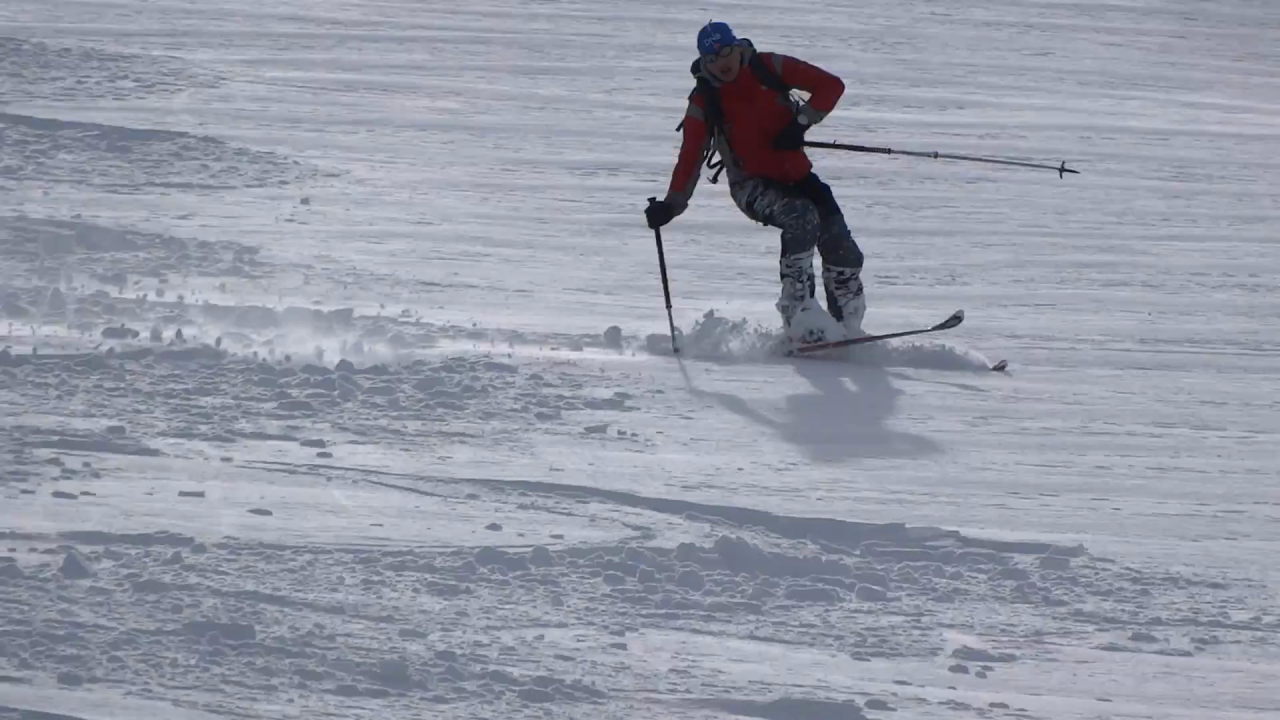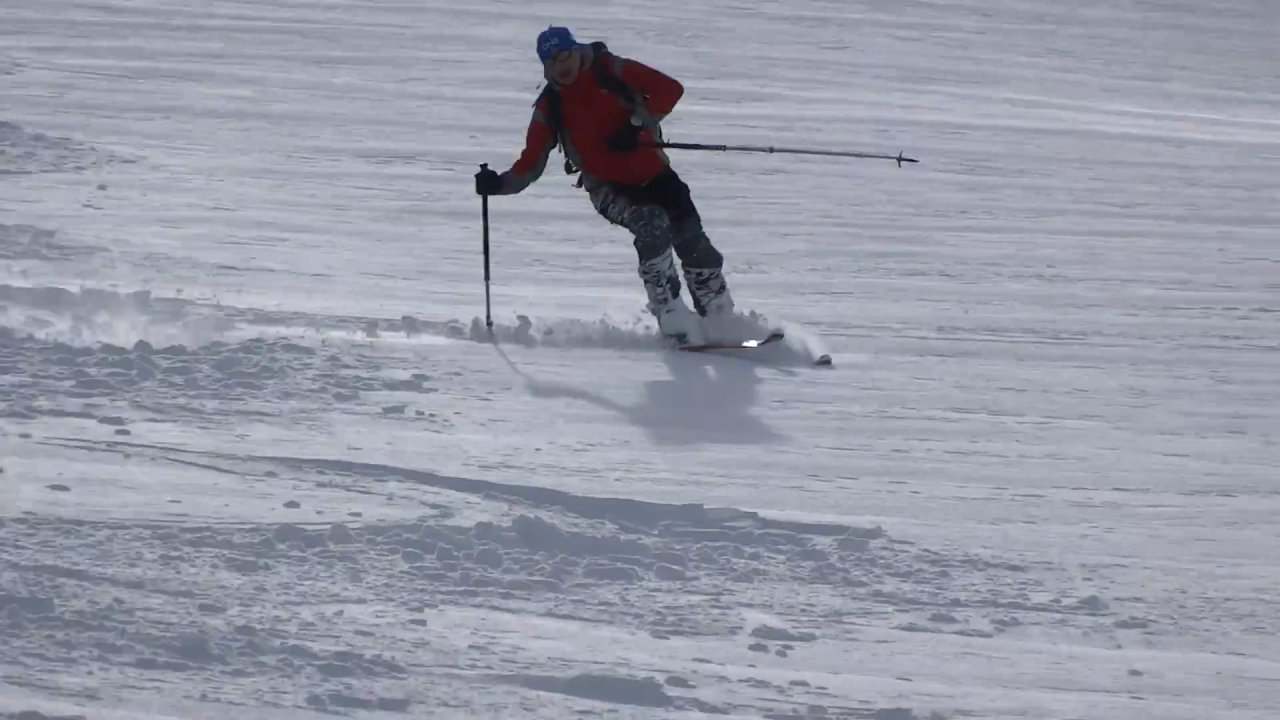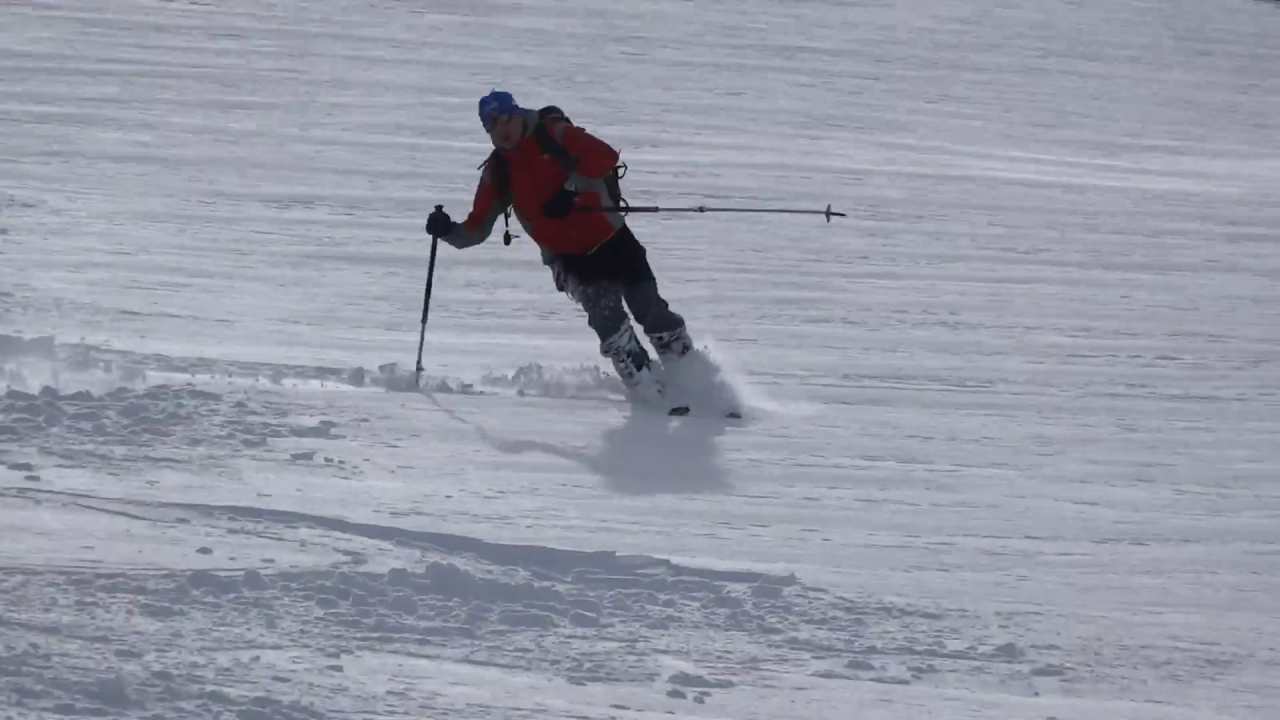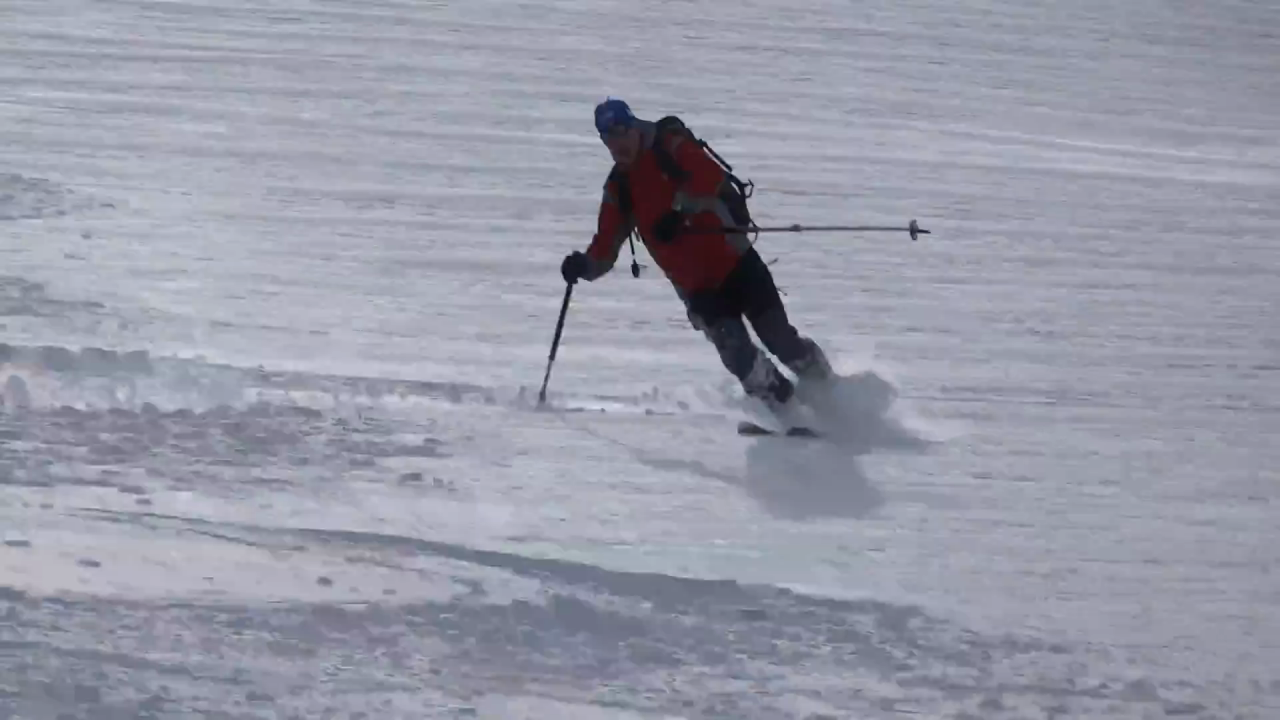
dt=0.1s
person 1, frame 1
left shoulder: (770, 67)
right shoulder: (704, 103)
left elbow: (832, 85)
right elbow: (690, 161)
left wrist: (801, 122)
right wrist: (672, 204)
left hip: (797, 174)
right hip: (753, 185)
left knee: (840, 241)
right knee: (801, 215)
left ankle: (846, 326)
right ankle: (801, 319)
person 1, frame 2
left shoulder: (612, 70)
right shoulder: (548, 108)
left elbow: (670, 89)
right elbow: (531, 162)
left wrist: (637, 125)
right wrist: (501, 183)
left hip: (654, 174)
right hip: (608, 188)
left knee: (695, 244)
right knee: (651, 223)
left ankle: (719, 321)
right ankle: (673, 320)
person 1, frame 3
left shoulder: (556, 133)
right shoulder: (495, 172)
left elbow: (606, 157)
right elbow: (477, 228)
left wrist: (571, 190)
right wrist: (447, 229)
left hip: (610, 238)
right hip: (565, 256)
left knee: (651, 312)
right knee: (604, 304)
right ankle: (646, 388)
person 1, frame 4
left shoulder: (675, 151)
right shoulder: (617, 191)
left elbow: (712, 177)
right elbow: (603, 252)
left wrist: (677, 212)
right wrist: (584, 266)
left hip: (737, 263)
right hip: (696, 290)
left knee: (779, 339)
right knee: (738, 355)
right ankle: (789, 407)
